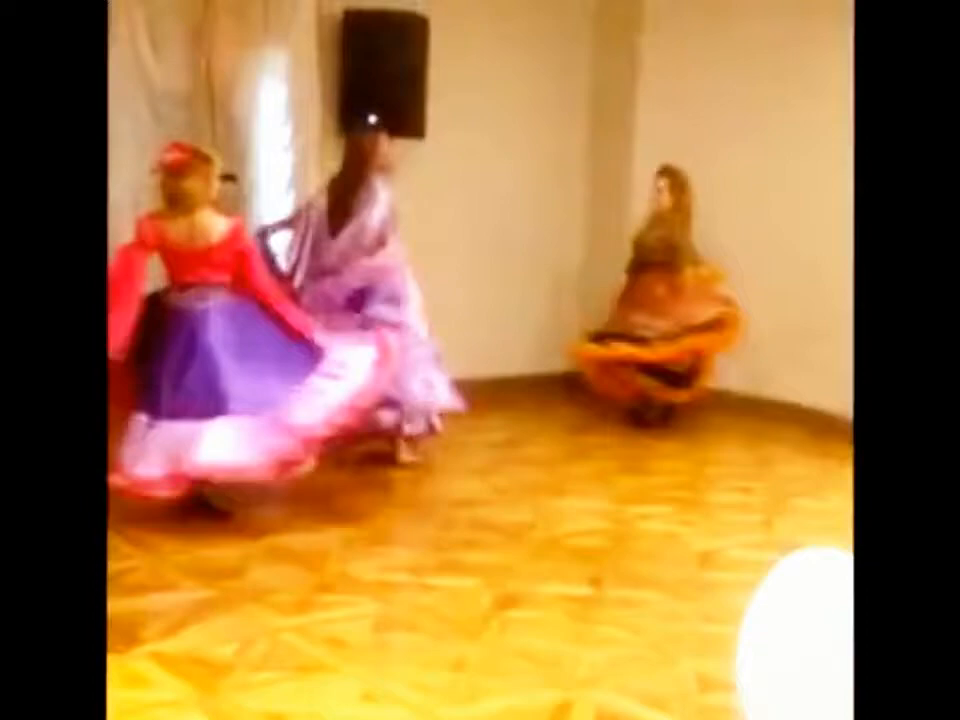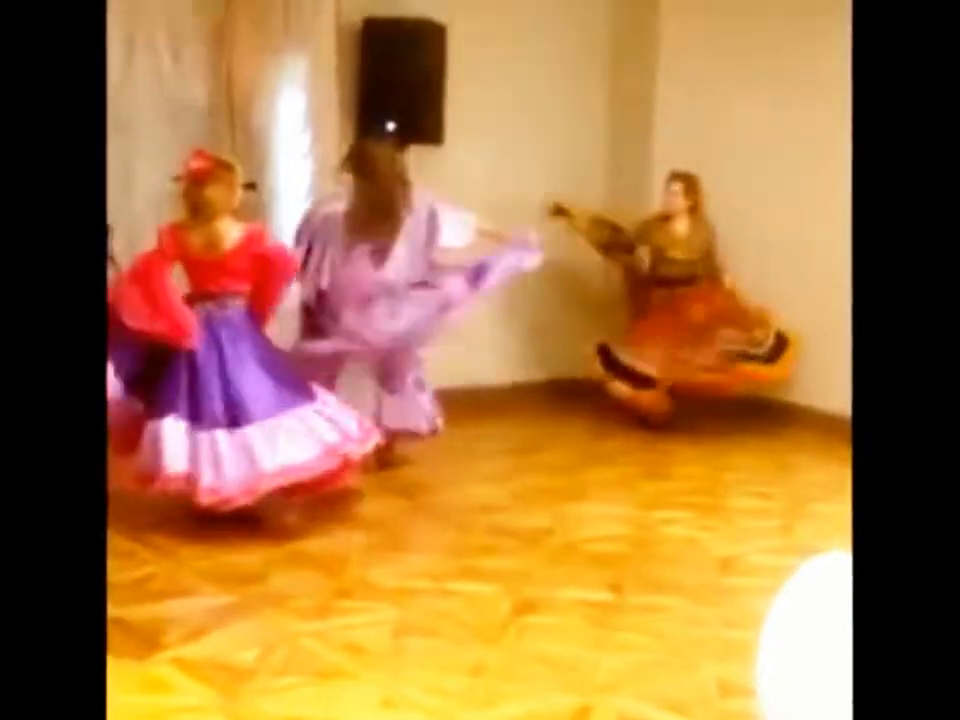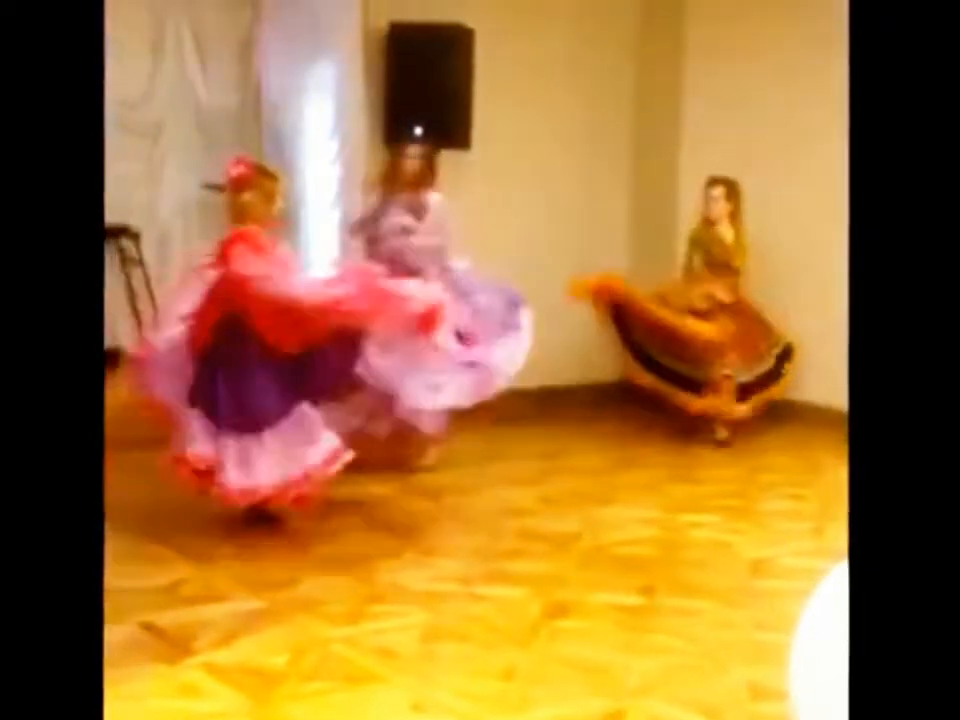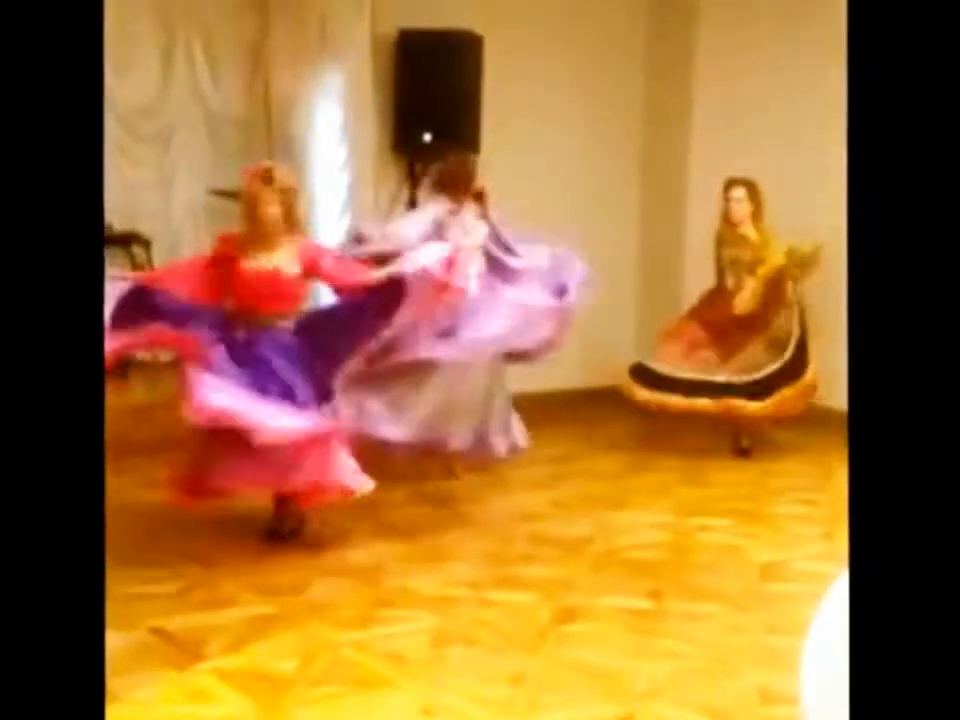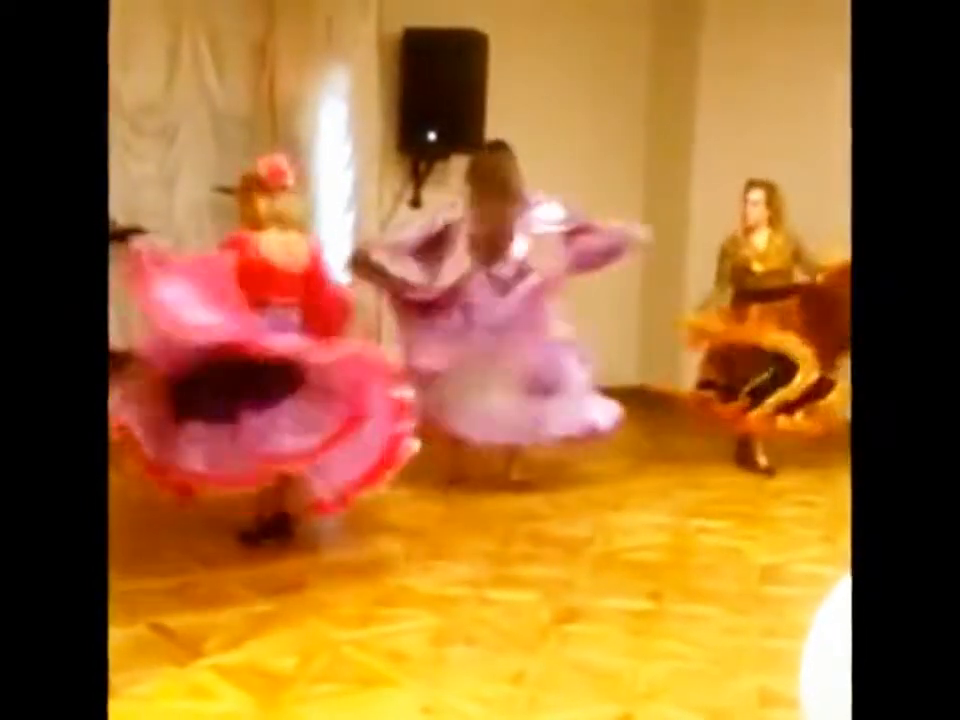
dt=0.4s
person 1, frame 1
left shoulder: (154, 228)
right shoulder: (232, 229)
left elbow: (126, 280)
right elbow: (259, 284)
right wrist: (303, 326)
left hip: (176, 323)
right hip: (226, 320)
left knee: (180, 400)
left ankle: (186, 483)
person 1, frame 2
left shoulder: (175, 237)
right shoulder: (251, 236)
left elbow: (144, 280)
right elbow: (283, 264)
left hip: (198, 330)
right hip: (237, 329)
left knee: (203, 410)
right knee: (251, 407)
left ankle: (202, 490)
right ankle: (240, 495)
person 1, frame 3
left shoulder: (252, 239)
right shoulder: (246, 239)
right elbow: (261, 277)
left hip: (271, 341)
right hip: (250, 343)
left knee: (248, 418)
right knee: (264, 415)
left ankle: (253, 494)
right ankle: (255, 497)
person 1, frame 4
left shoulder: (304, 250)
right shoulder: (229, 248)
left elbow: (359, 280)
right elbow: (186, 280)
left wrist: (400, 275)
right wrist: (139, 286)
left hip: (285, 351)
right hip: (244, 350)
left knee: (290, 433)
right knee: (252, 428)
left ankle: (291, 512)
right ankle: (285, 505)
person 1, frame 5
left shoulder: (246, 245)
right shoulder: (306, 247)
left elbow: (199, 276)
right elbow: (330, 304)
left wrist: (152, 259)
left hip: (255, 348)
right hip: (293, 344)
left knee: (254, 433)
right knee: (285, 431)
left ankle: (270, 516)
right ankle: (281, 511)
person 2, frame 1
left shoulder: (333, 192)
right shoulder: (377, 188)
left elbow: (303, 221)
right elbow: (371, 234)
left hip: (348, 291)
right hip: (381, 287)
right knee: (398, 353)
right ankle: (403, 439)
person 2, frame 2
left shoulder: (346, 201)
right shoulder: (411, 202)
left elbow: (312, 230)
right elbow: (459, 223)
right wrist: (498, 237)
left hip: (356, 291)
right hip: (398, 296)
left knee: (354, 366)
right knee: (393, 366)
right ankle: (388, 444)
person 2, frame 3
left shoulder: (429, 201)
right shoulder: (391, 201)
left elbow: (426, 242)
left knee: (422, 365)
left ankle: (428, 442)
right ankle: (410, 440)
person 2, frame 4
left shoulder: (478, 211)
right shoulder: (439, 208)
left elbow: (503, 246)
right elbow: (394, 234)
left hip: (479, 301)
right hip: (448, 302)
left knee: (478, 374)
right knee: (448, 374)
left ankle: (458, 449)
person 2, frame 5
left shoulder: (466, 209)
right shoulder: (529, 208)
left elbow: (419, 236)
right elbow: (571, 225)
left wrist: (378, 253)
right wrist: (623, 235)
left hip: (476, 300)
right hip: (519, 304)
left knee: (463, 386)
right knee: (519, 383)
left ankle: (458, 465)
right ankle: (511, 467)
person 3, frame 1
left shoulder: (676, 221)
right shoulder: (659, 219)
left elbow: (685, 249)
left hip: (659, 288)
right hip: (646, 289)
left ankle: (655, 404)
right ankle: (653, 402)
person 3, frame 2
left shoulder: (704, 229)
right shoulder: (654, 227)
left elbow: (713, 263)
right elbow: (623, 243)
left wrist: (725, 288)
left hip: (698, 300)
right hip: (664, 302)
right knee: (656, 355)
right ankle: (656, 407)
person 3, frame 3
left shoulder: (738, 234)
right shoulder: (701, 235)
right elbow: (692, 275)
left hip: (728, 306)
right hip: (704, 307)
left knee: (731, 365)
right knee: (718, 364)
left ankle: (722, 419)
right ankle: (719, 423)
person 3, frame 4
left shoulder: (764, 236)
right shoulder: (726, 236)
left elbow: (781, 266)
right elbow: (735, 273)
right wrist: (774, 263)
left hip: (759, 315)
right hip: (727, 313)
left knee: (760, 377)
right knee: (738, 378)
left ankle: (742, 431)
right ankle: (740, 432)
person 3, frame 5
left shoulder: (788, 241)
right shoulder: (733, 245)
left elbow: (814, 273)
right elbow: (721, 287)
left wrist: (835, 272)
right wrist: (705, 318)
left hip: (784, 320)
right hip: (748, 321)
left knee: (782, 384)
right knee: (757, 385)
left ankle: (748, 444)
right ankle: (754, 450)
